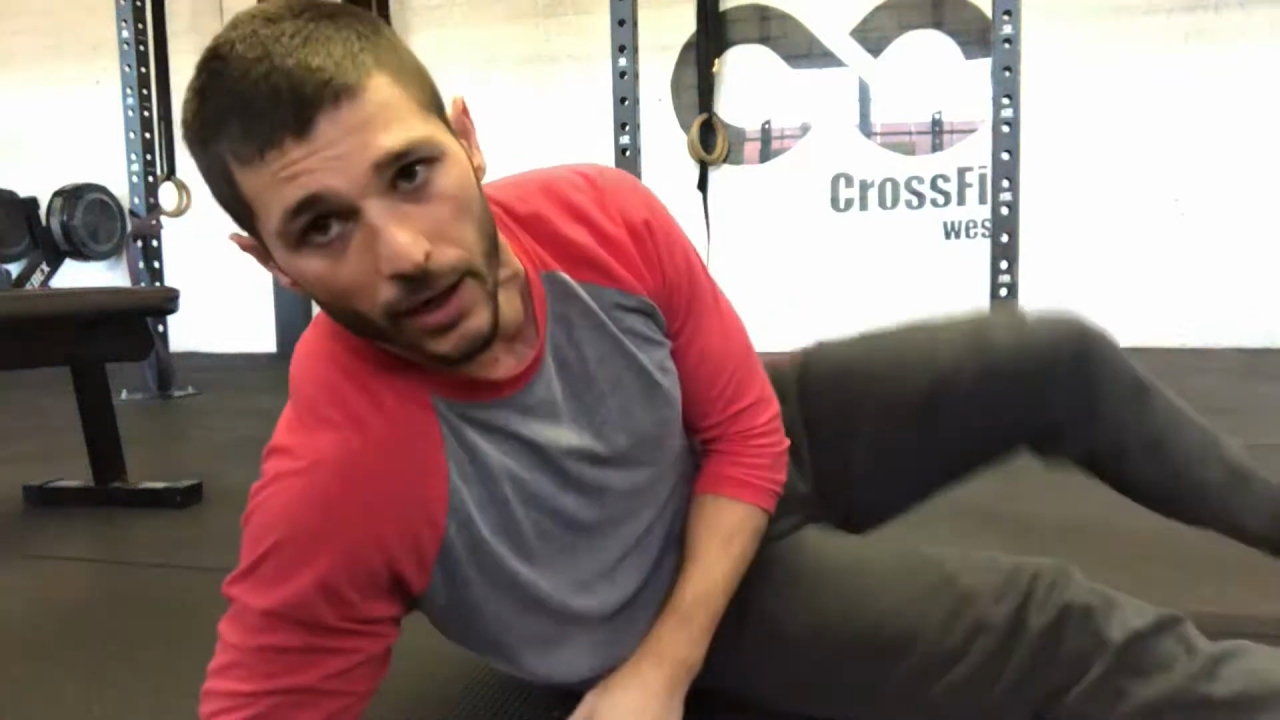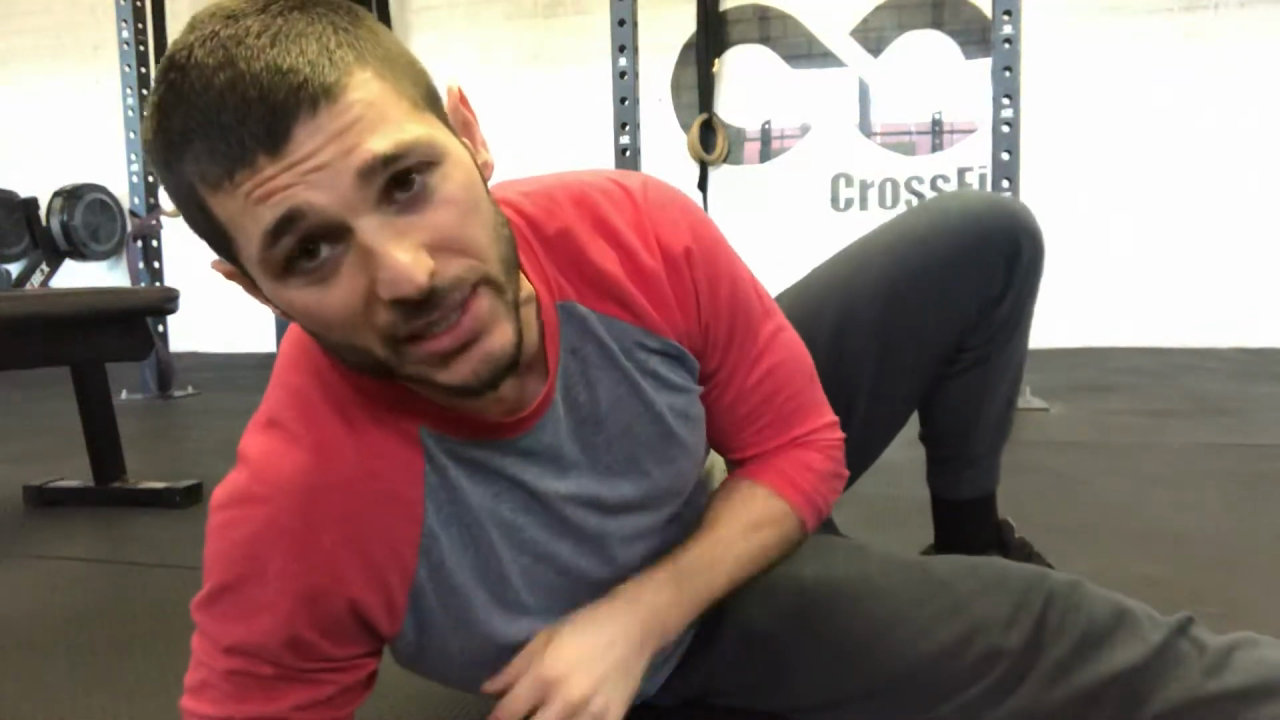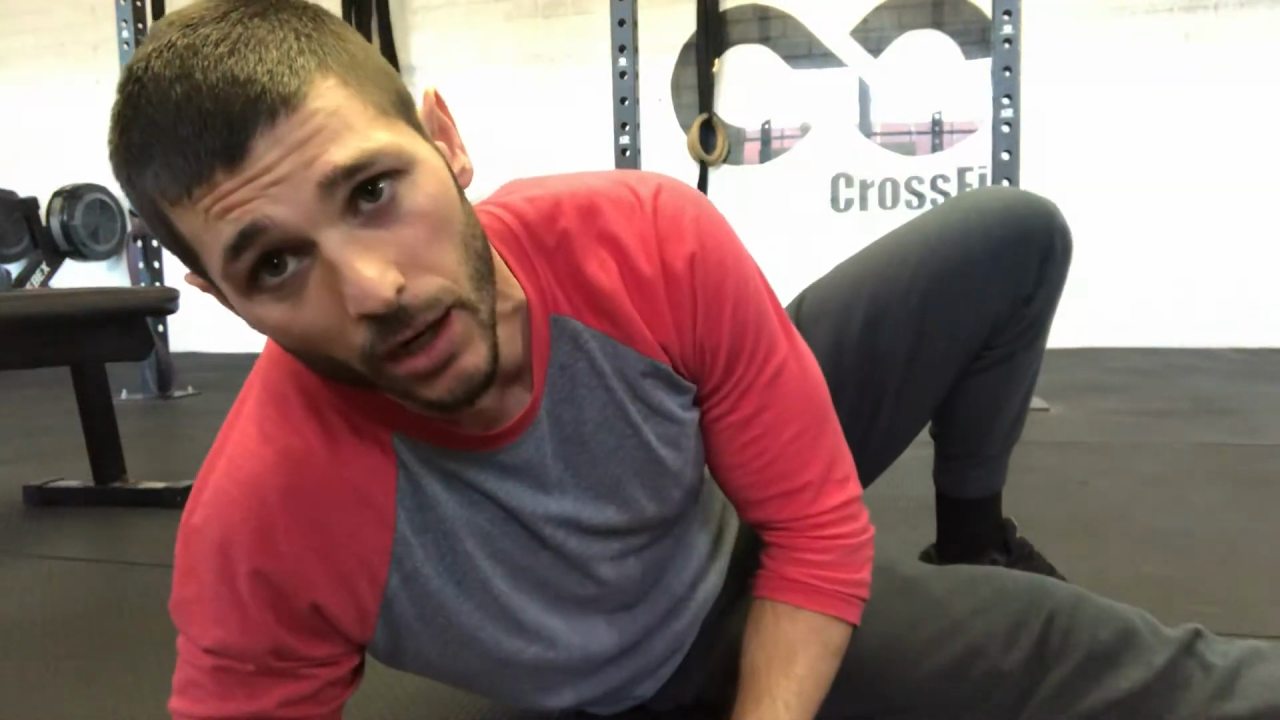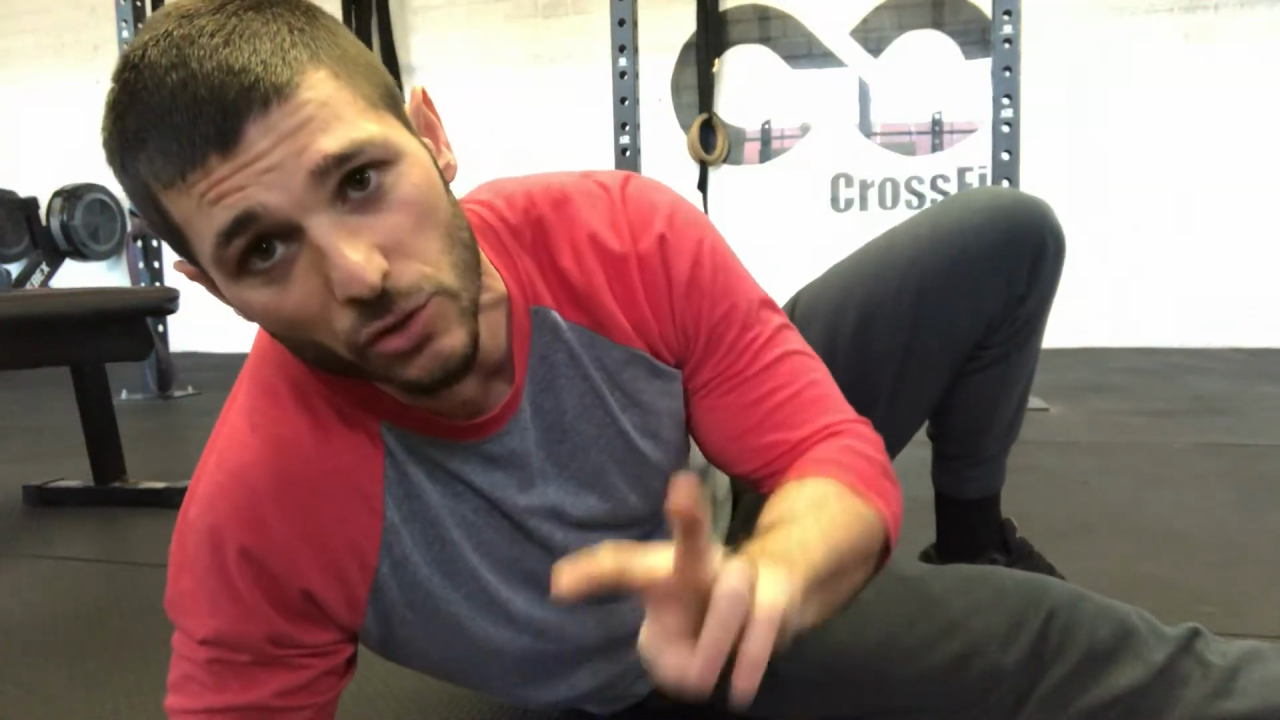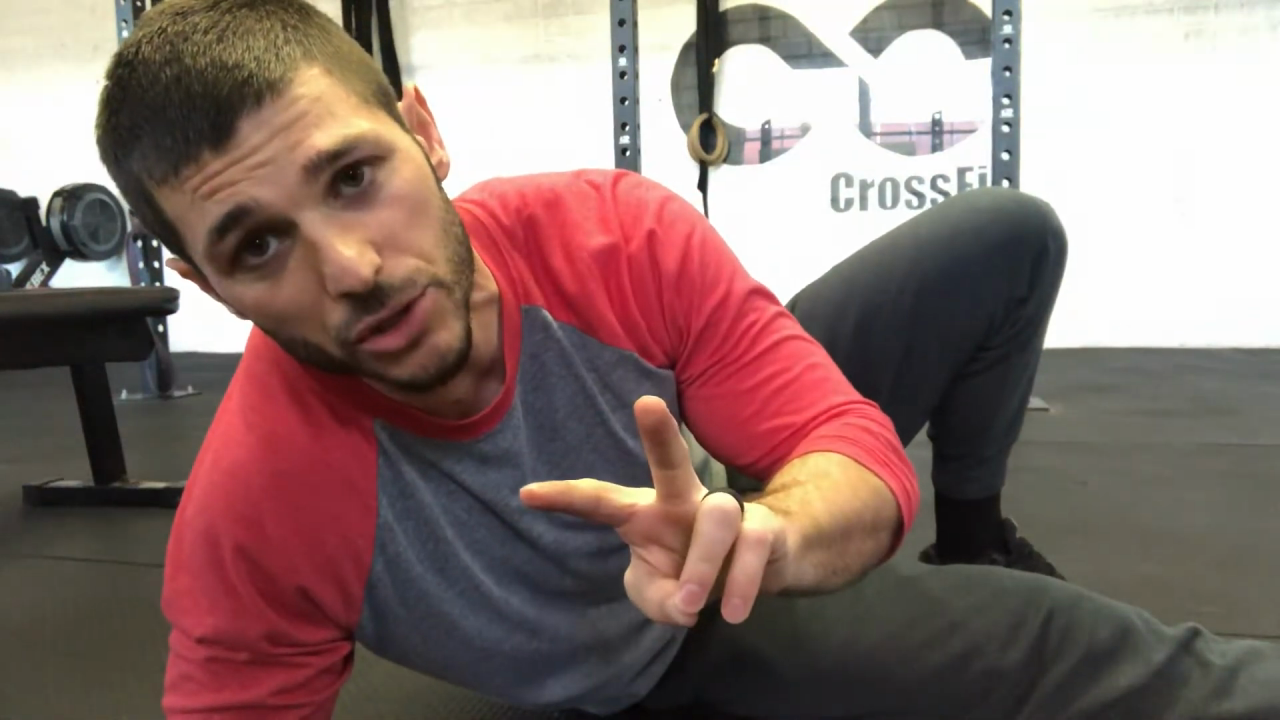
dt=1s
person 1, frame 1
left shoulder: (602, 215)
right shoulder: (328, 484)
left elbow: (745, 434)
left hip: (738, 465)
right hip: (647, 601)
left knee: (1054, 355)
right knee: (1055, 631)
person 1, frame 2
left shoulder: (634, 231)
right shoulder: (291, 512)
left elbow: (801, 452)
left wrist: (645, 613)
left hip: (738, 520)
left knee: (987, 240)
left ankle: (969, 538)
person 1, frame 3
left shoulder: (652, 239)
right shoulder: (261, 529)
left elbow: (820, 529)
left hip: (760, 516)
left knee: (1015, 237)
left ankle: (974, 540)
person 1, frame 4
left shoulder: (626, 237)
right shoulder: (254, 522)
left elbow: (845, 465)
left wrist: (759, 581)
left hip: (726, 529)
left knee: (1004, 238)
left ankle: (974, 543)
person 1, frame 5
left shoulder: (620, 234)
right shoulder: (249, 519)
left elbow: (856, 457)
left wrist: (764, 532)
left hip: (727, 497)
left knee: (1007, 239)
left ankle: (974, 539)
